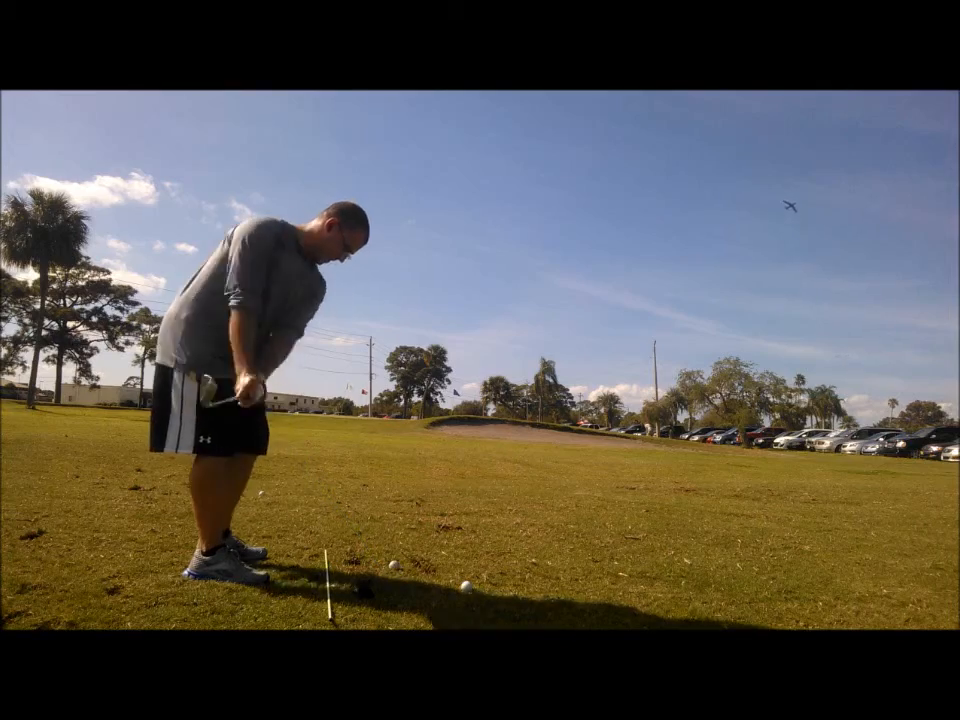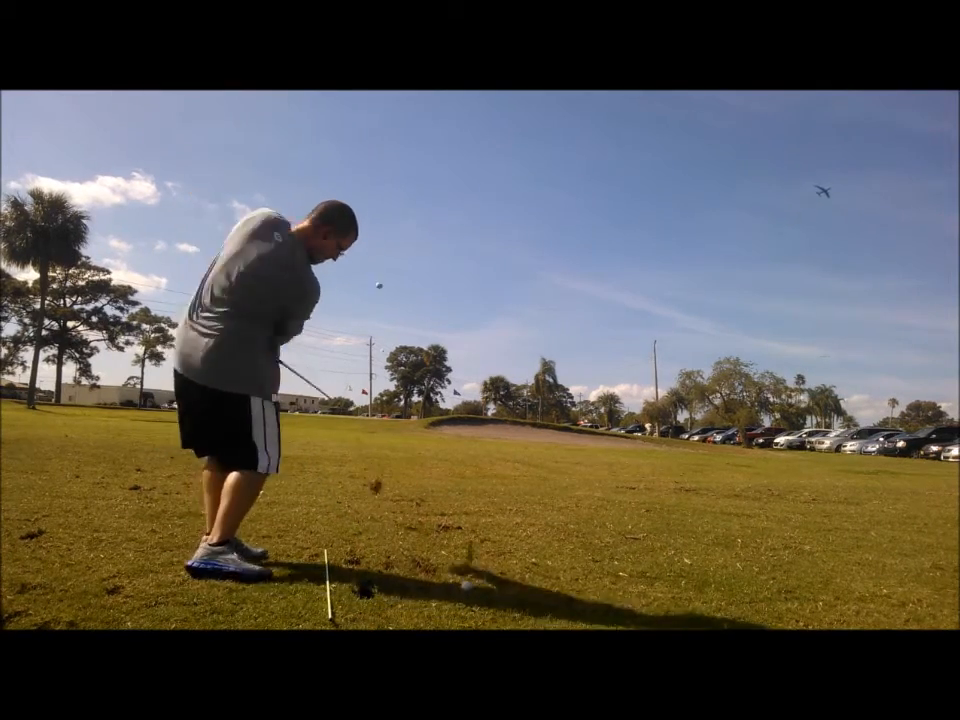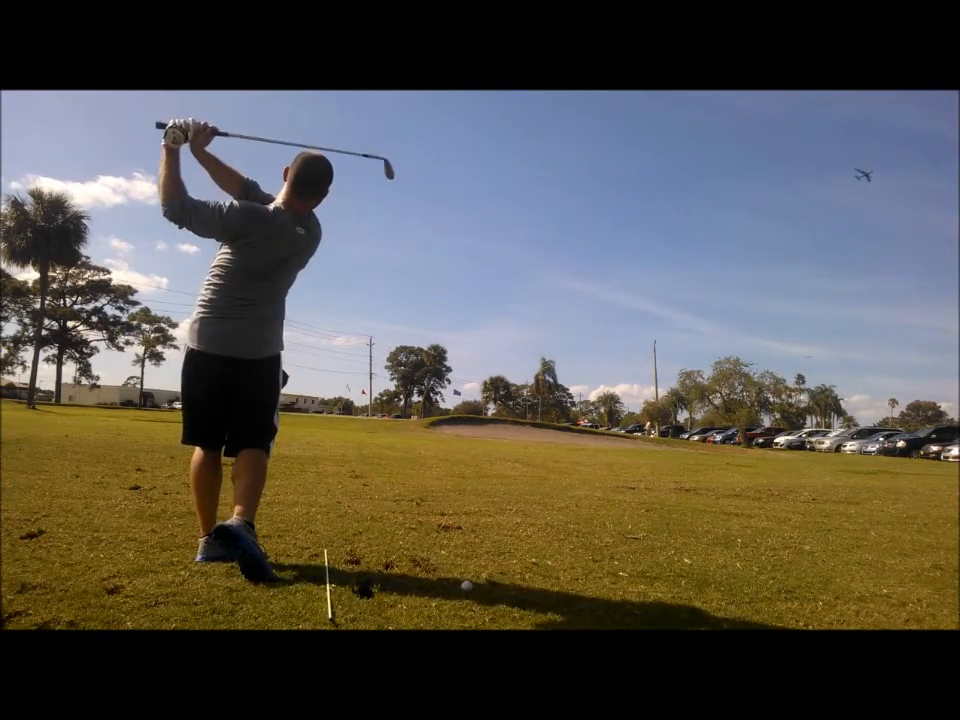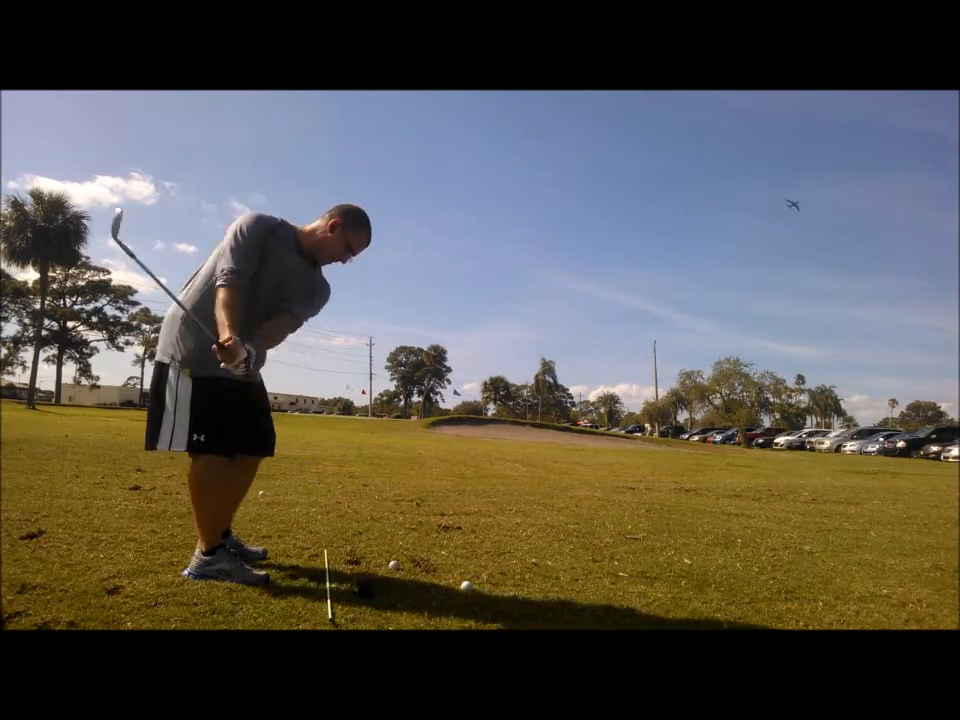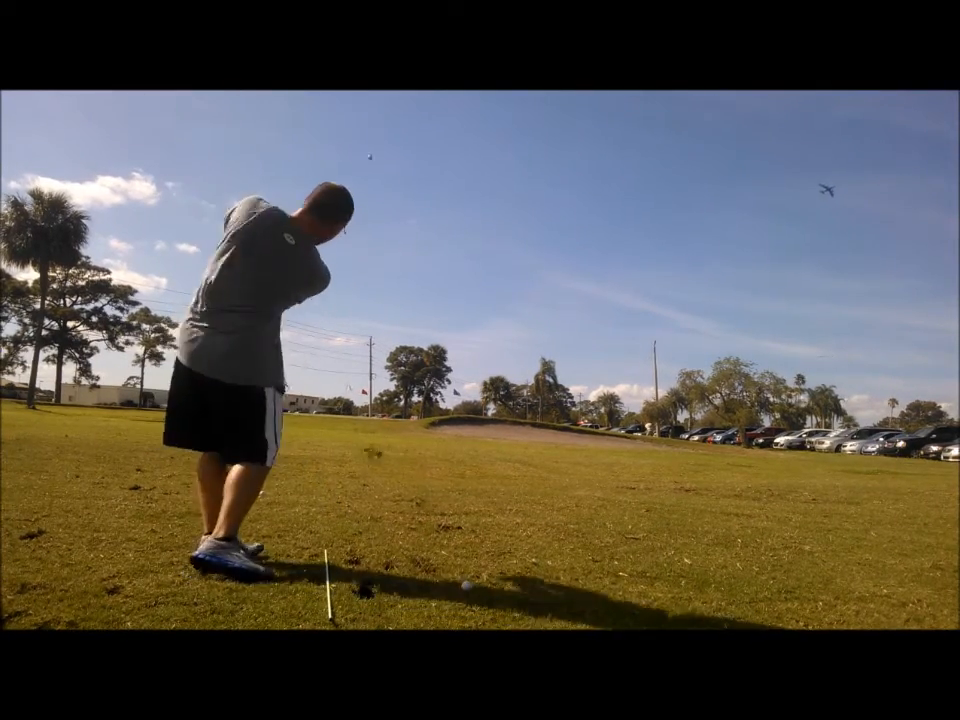
dt=1s
person 1, frame 1
left shoulder: (313, 284)
right shoulder: (263, 233)
left elbow: (286, 333)
right elbow: (240, 302)
left wrist: (258, 377)
right wrist: (244, 370)
left hip: (238, 363)
right hip: (193, 351)
left knee: (245, 449)
right knee: (212, 450)
left ankle: (220, 537)
right ankle: (208, 555)
person 1, frame 2
left shoulder: (261, 221)
right shoulder: (305, 285)
right wrist: (266, 378)
left hip: (192, 358)
right hip: (237, 370)
left knee: (219, 451)
right knee: (255, 460)
left ankle: (218, 535)
right ankle: (215, 548)
person 1, frame 3
left shoulder: (252, 220)
right shoulder: (309, 233)
left elbow: (175, 207)
left wrist: (173, 147)
right wrist: (201, 151)
left hip: (208, 345)
right hip: (258, 353)
left knee: (207, 444)
right knee: (253, 444)
left ankle: (210, 538)
right ankle: (241, 524)
person 1, frame 4
left shoulder: (316, 287)
right shoulder: (259, 228)
left elbow: (284, 321)
right elbow: (229, 281)
left wrist: (250, 350)
right wrist: (228, 335)
left hip: (241, 362)
right hip: (192, 349)
left knee: (250, 451)
right knee: (210, 450)
left ankle: (220, 537)
right ankle: (208, 554)
person 1, frame 5
left shoulder: (252, 211)
right shoulder: (314, 273)
left hip: (193, 349)
right hip: (250, 367)
left knee: (211, 448)
right knee: (254, 456)
left ankle: (215, 533)
right ankle: (219, 542)
